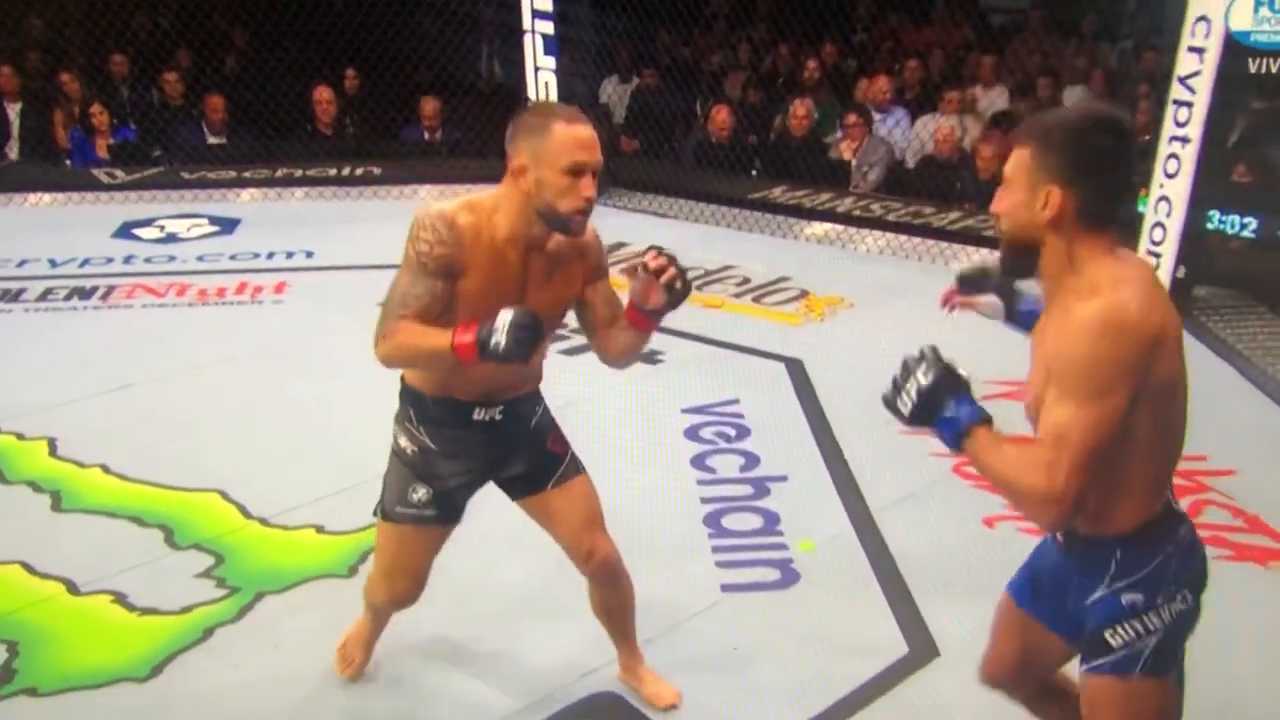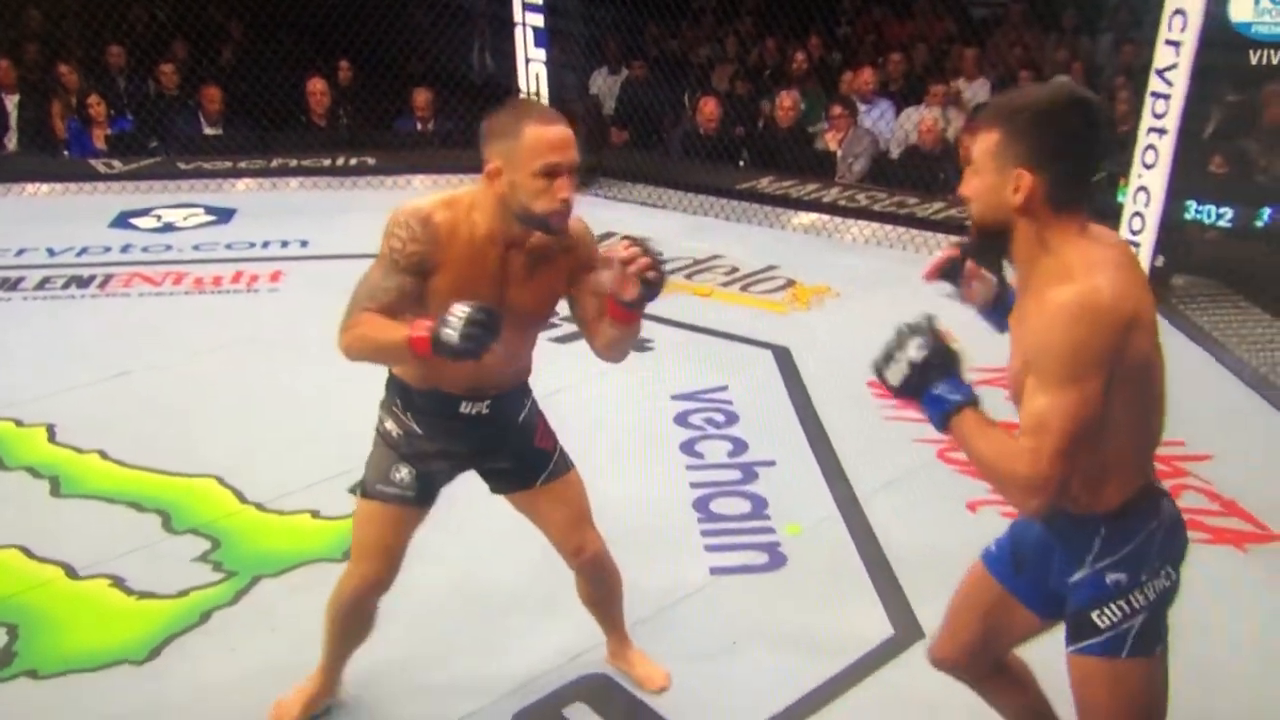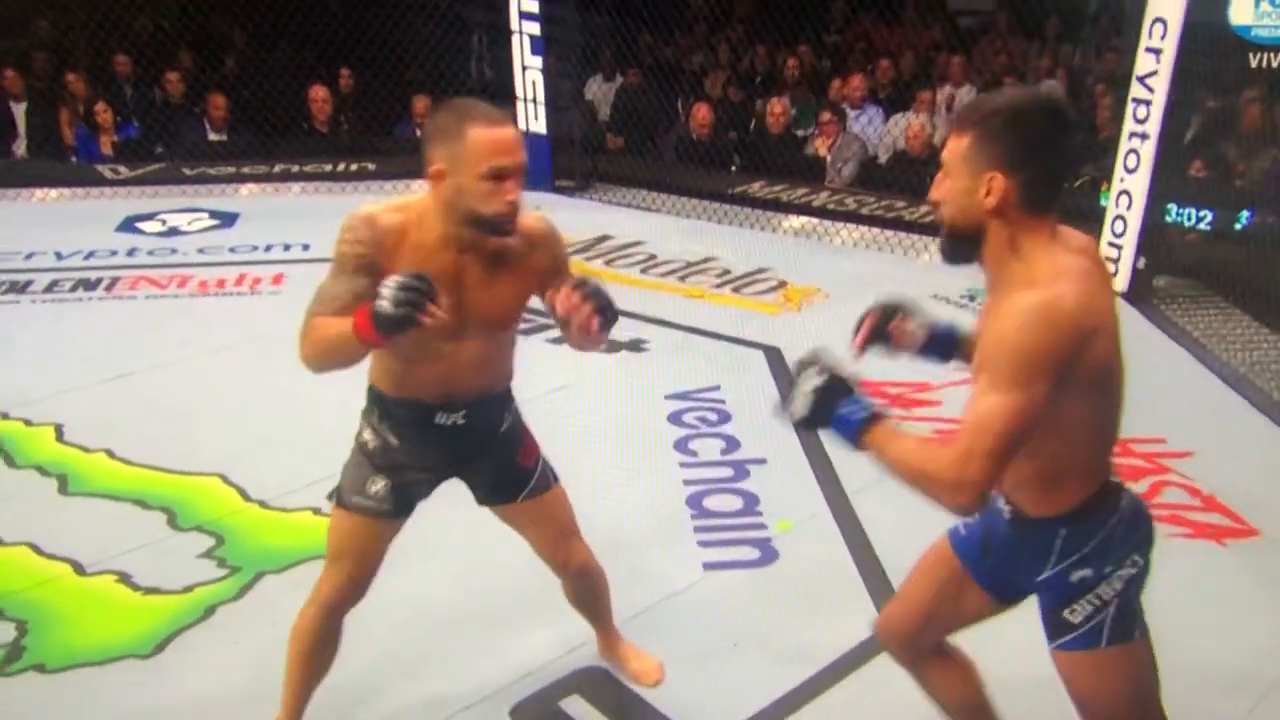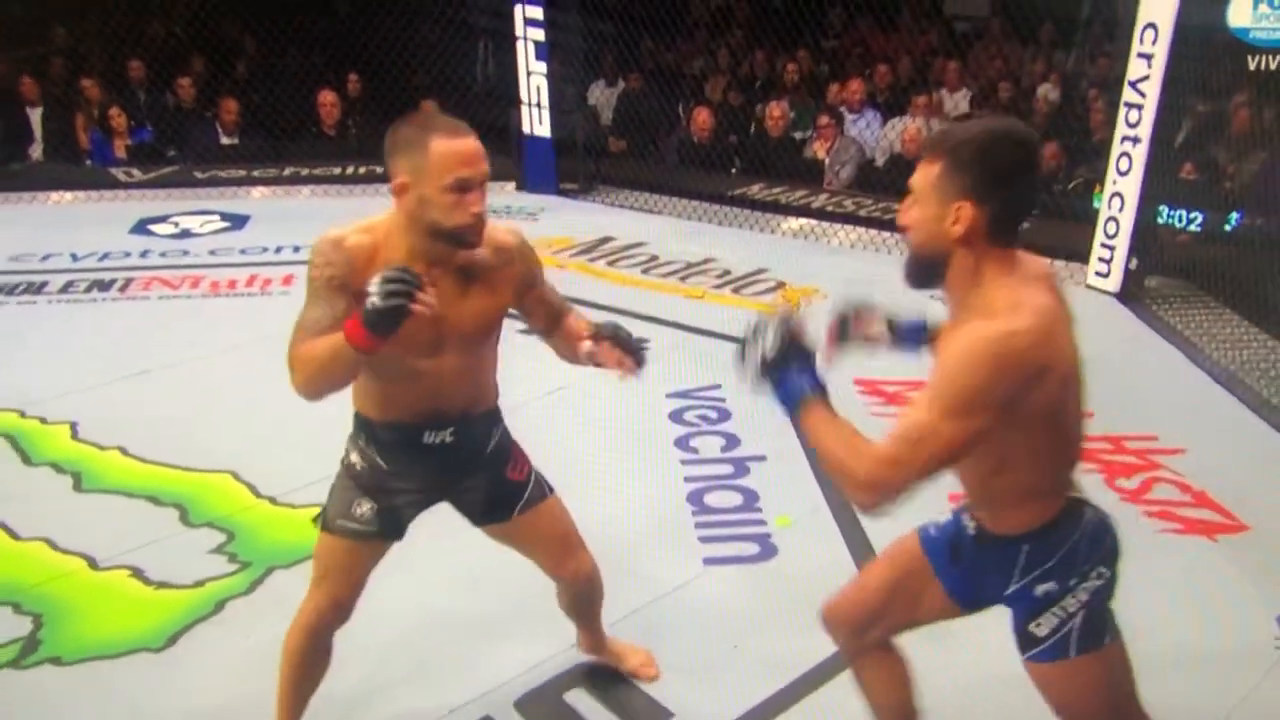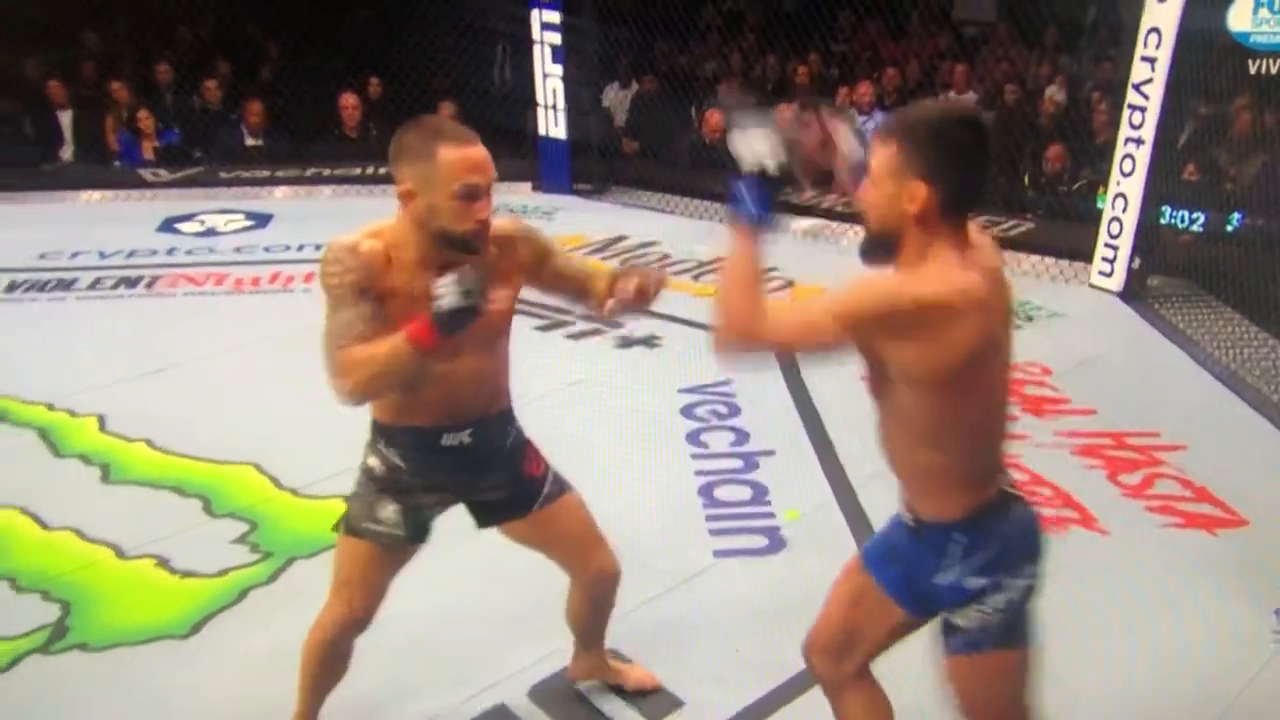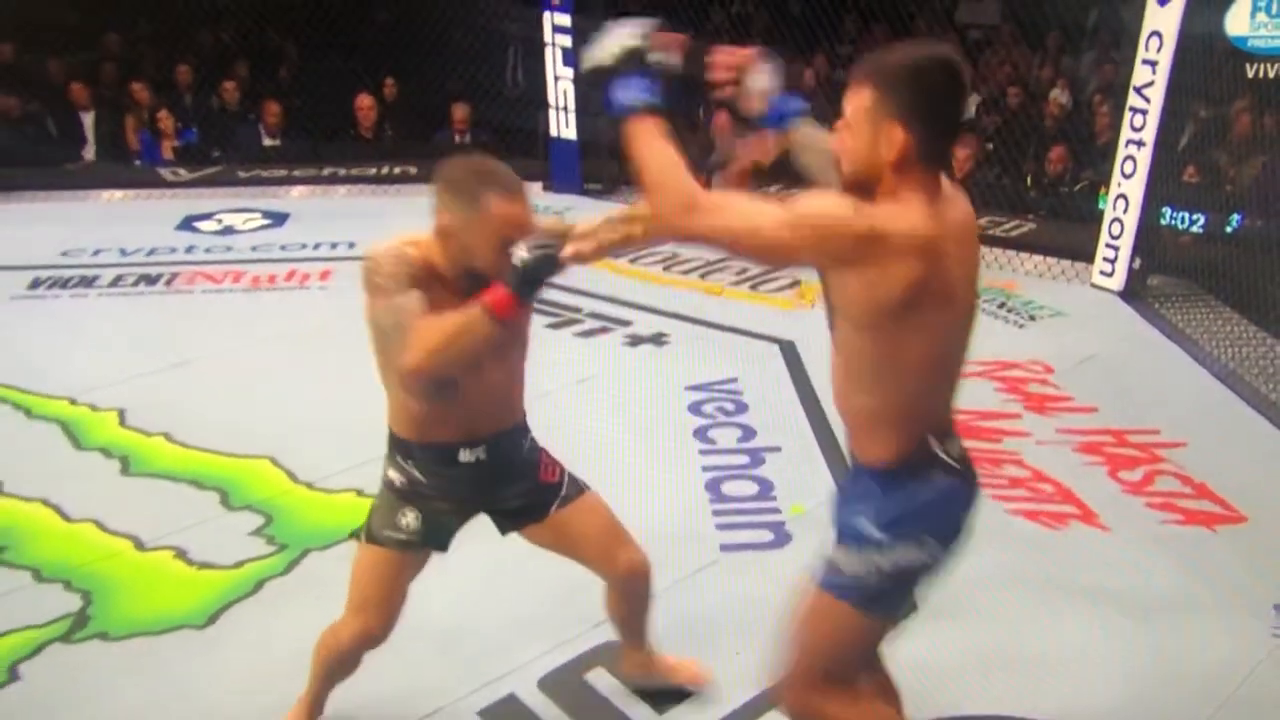
dt=0.3s
person 1, frame 1
left shoulder: (1104, 313)
right shoulder: (1103, 274)
left elbow: (1051, 499)
left wrist: (955, 417)
right wrist: (1021, 308)
left hip: (1134, 573)
right hip: (1079, 548)
right knee: (1009, 671)
person 1, frame 2
left shoulder: (1078, 296)
right shoulder: (1083, 251)
left elbow: (1035, 484)
left wrist: (943, 395)
right wrist: (1001, 303)
left hip: (1115, 550)
right hip: (1057, 526)
right knee: (959, 652)
person 1, frame 3
left shoulder: (1042, 300)
right shoulder: (1058, 250)
left elbow: (963, 482)
left wrist: (851, 415)
right wrist: (939, 340)
left hip: (1081, 544)
right hip: (1016, 518)
right knee: (903, 633)
person 1, frame 4
left shoulder: (997, 335)
right shoulder: (1015, 277)
left elbow: (873, 483)
left wrist: (796, 381)
right wrist: (905, 331)
left hip: (1049, 558)
right hip: (980, 530)
right knee: (849, 623)
person 1, frame 5
left shoulder: (913, 300)
right shoulder: (965, 252)
left elbow: (741, 331)
left wrist: (747, 204)
right wrist: (863, 159)
left hip: (976, 549)
right hip: (928, 528)
right knee: (829, 655)
person 1, frame 6
left shoulder: (862, 234)
right shoulder: (942, 202)
left elbow: (683, 212)
right elbow: (850, 170)
left wrist: (635, 95)
right wrist: (773, 107)
left hip: (901, 498)
right hip: (924, 477)
right knee: (845, 655)
person 2, frame 1
left shoulder: (582, 246)
right shoulder: (447, 230)
left elbow: (615, 352)
right elbow: (391, 343)
left wrist: (647, 309)
right wrist: (477, 342)
left hip: (522, 419)
right hip: (436, 426)
left knee: (600, 559)
right knee: (395, 589)
left ankle: (632, 664)
right ankle: (371, 624)
person 2, frame 2
left shoulder: (570, 240)
right shoulder: (426, 227)
left elbow: (608, 348)
right elbow: (354, 335)
left wrist: (628, 301)
right wrist: (432, 335)
left hip: (509, 412)
right hip: (421, 415)
left knee: (587, 550)
right knee: (366, 580)
left ankle: (620, 647)
person 2, frame 3
left shoulder: (533, 239)
right shoulder: (377, 234)
left elbow: (577, 328)
right elbow: (314, 351)
left wrist: (589, 320)
right wrist: (375, 322)
left hip: (491, 421)
right hip: (399, 427)
left knee: (572, 558)
right knee: (337, 590)
left ankle: (611, 641)
person 2, frame 4
left shoulder: (505, 253)
right shoulder: (347, 255)
left elbow: (556, 323)
right elbow: (306, 379)
left wrist: (595, 342)
right wrist: (366, 328)
left hip: (480, 441)
right hip: (387, 450)
left knee: (576, 569)
right knee: (326, 607)
left ankle: (595, 640)
person 2, frame 5
left shoulder: (504, 243)
right shoulder: (357, 260)
left elbow: (584, 282)
right elbow: (352, 380)
left wrist: (620, 287)
right wrist: (434, 324)
left hip: (496, 441)
right hip: (406, 455)
left knee: (599, 570)
right knee: (347, 614)
left ankle: (590, 660)
person 2, frame 6
left shoulder: (521, 247)
right shoulder: (395, 266)
left elbow: (618, 229)
right elbow: (419, 358)
right wrist: (508, 294)
left hip: (513, 453)
right hip: (426, 468)
left knee: (629, 567)
right knee: (363, 627)
left ankle: (638, 658)
